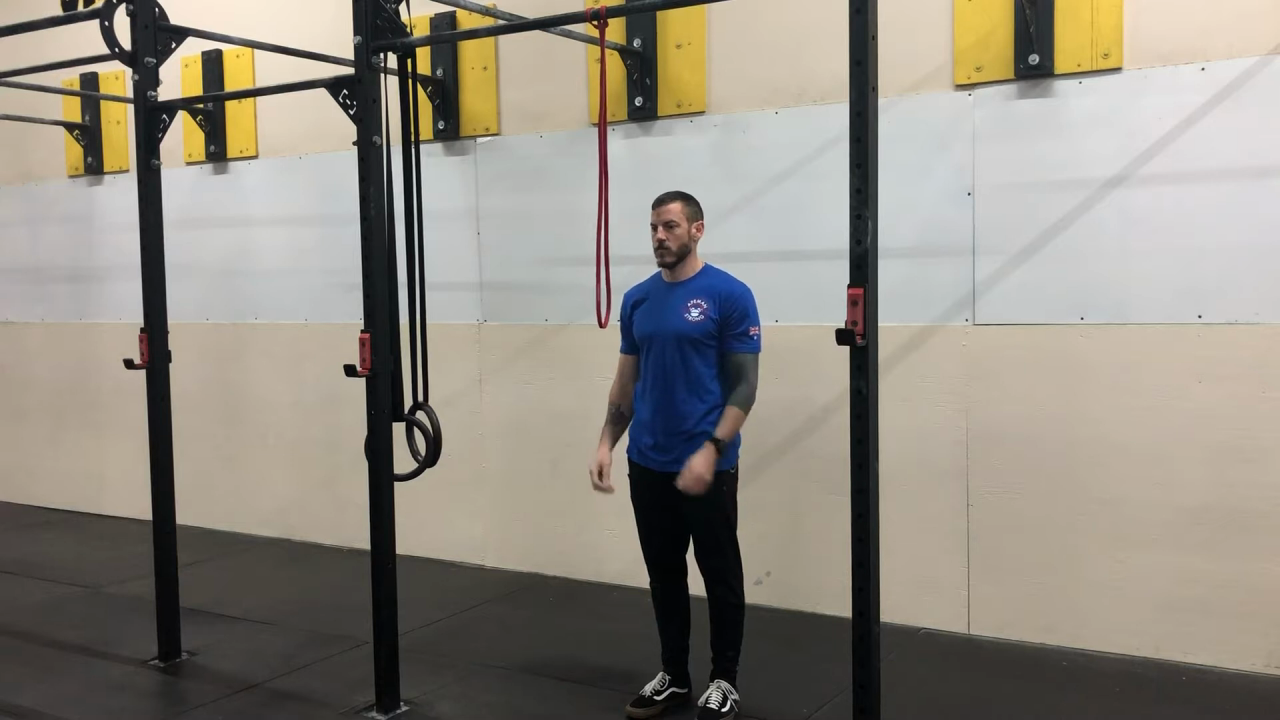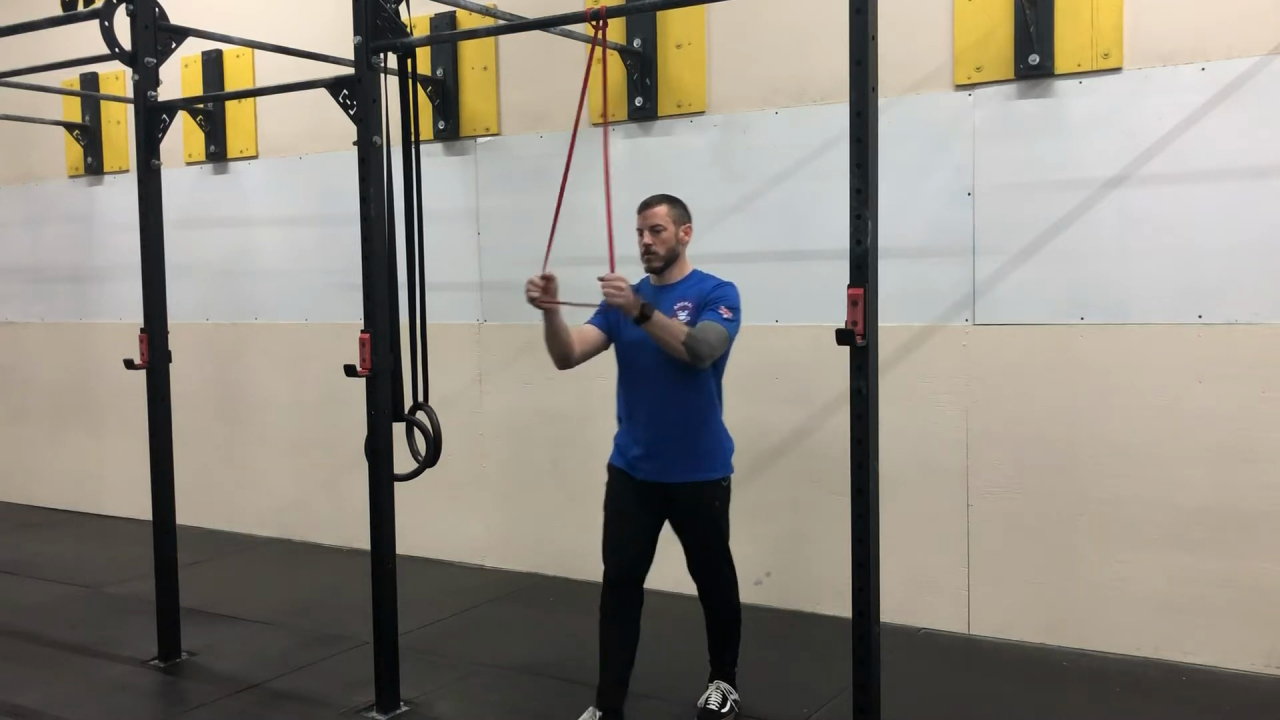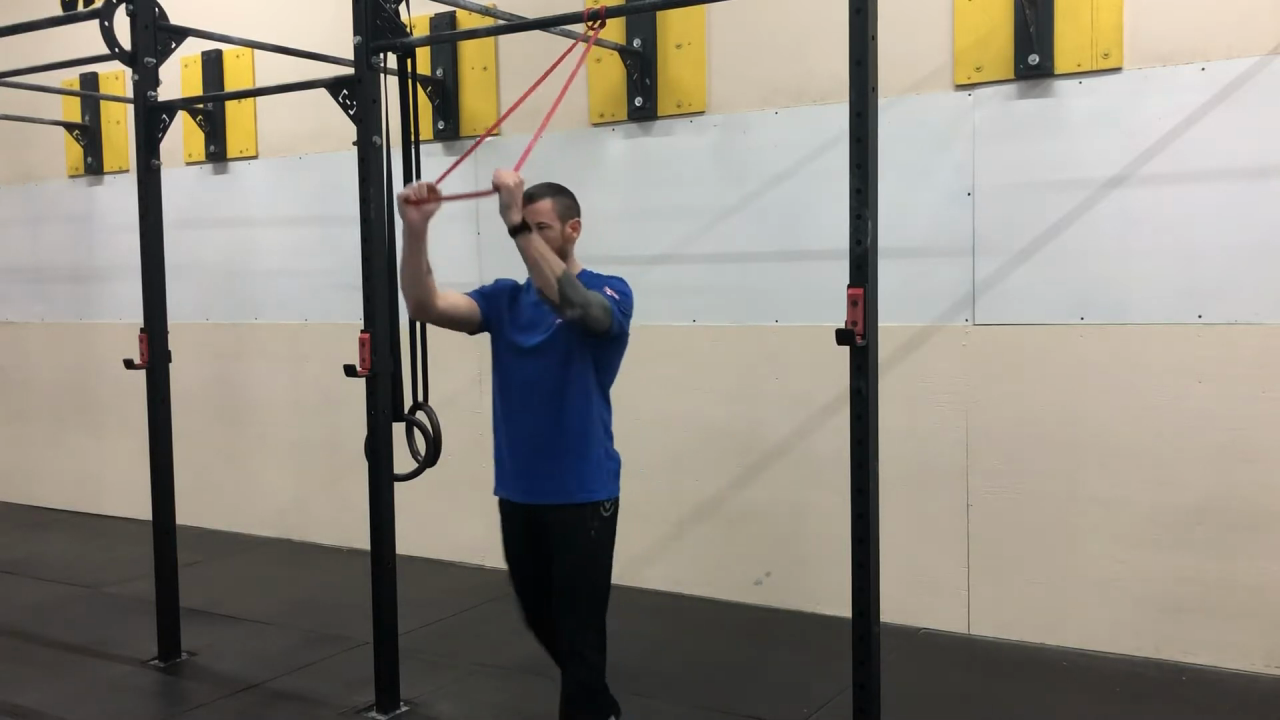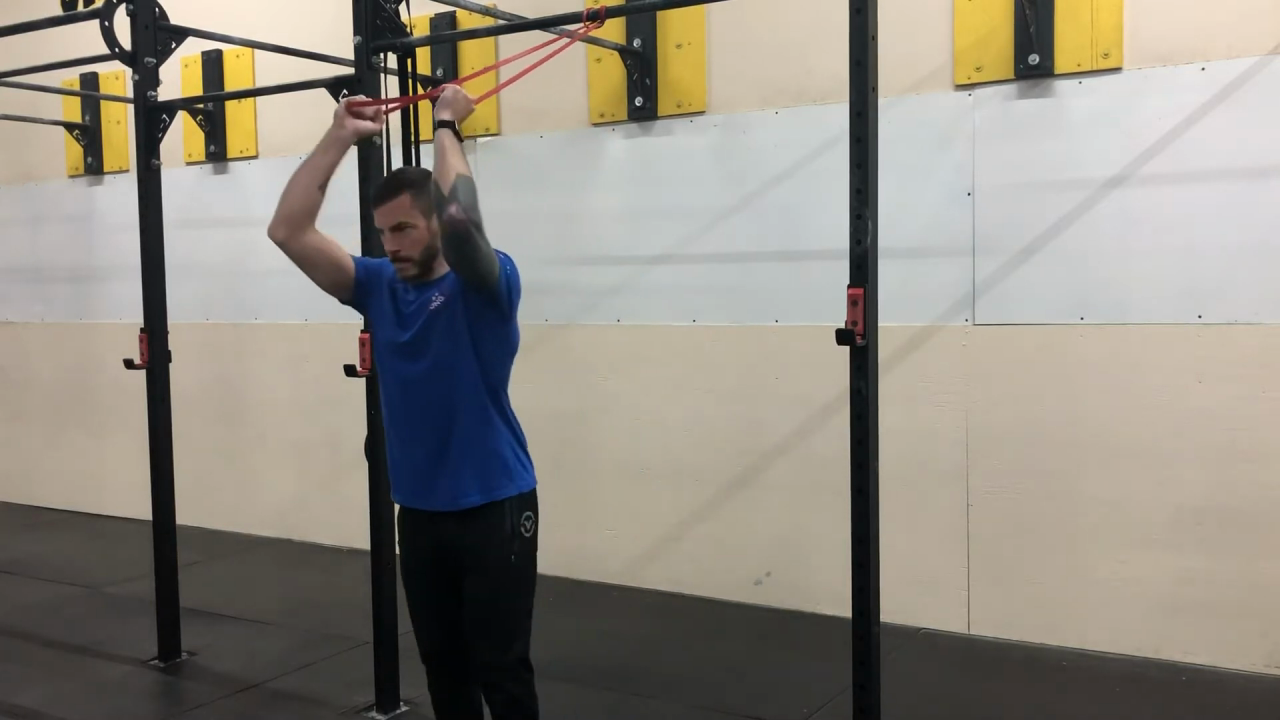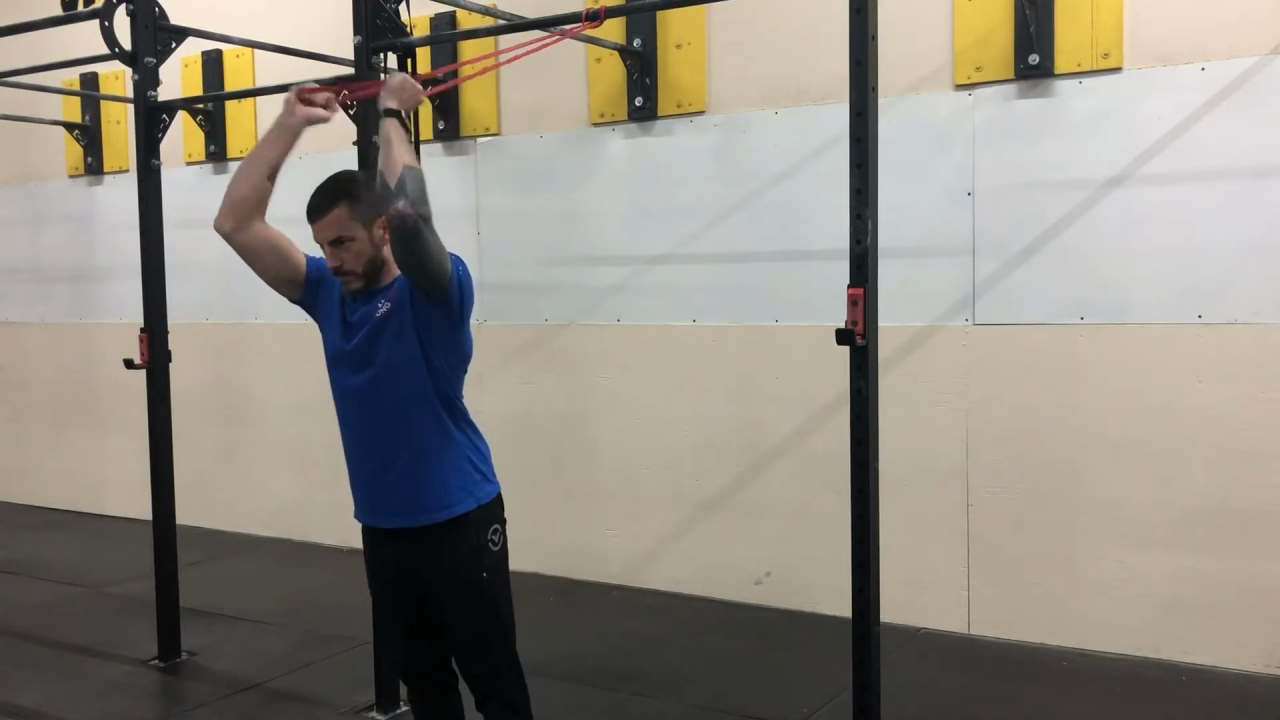
dt=1s
person 1, frame 1
left shoulder: (728, 295)
right shoulder: (637, 299)
left elbow: (744, 384)
right elbow: (626, 382)
left wrist: (713, 449)
right wrist: (606, 443)
left hip: (706, 464)
right hip: (648, 464)
left knee: (719, 575)
right knee: (664, 575)
right ankle: (673, 675)
person 1, frame 2
left shoulder: (716, 294)
right shoulder: (620, 302)
left elbow: (700, 351)
right elbow: (568, 356)
left wrist: (640, 310)
right wrist: (551, 311)
left hip: (699, 471)
right hip: (631, 469)
left knee: (713, 581)
right knee: (619, 583)
person 1, frame 3
left shoulder: (609, 292)
right shoulder: (504, 299)
left elbow: (575, 304)
right elbow: (428, 307)
left wrist: (516, 226)
right wrist: (415, 232)
left hip: (583, 495)
right hip: (518, 494)
left knee: (578, 634)
right knee: (545, 624)
person 1, frame 4
left shoulder: (489, 282)
right shoulder: (379, 287)
left elbow: (462, 218)
right elbow: (288, 230)
left wrist: (446, 125)
right wrist: (340, 136)
left hip: (494, 507)
right hip: (421, 511)
left knee: (499, 665)
right knee: (444, 663)
person 1, frame 5
left shoulder: (438, 287)
right shoulder: (326, 292)
left elbow: (411, 214)
right elbow: (235, 222)
left wrist: (393, 113)
right wrist: (291, 121)
left hip: (458, 519)
right hip: (384, 527)
